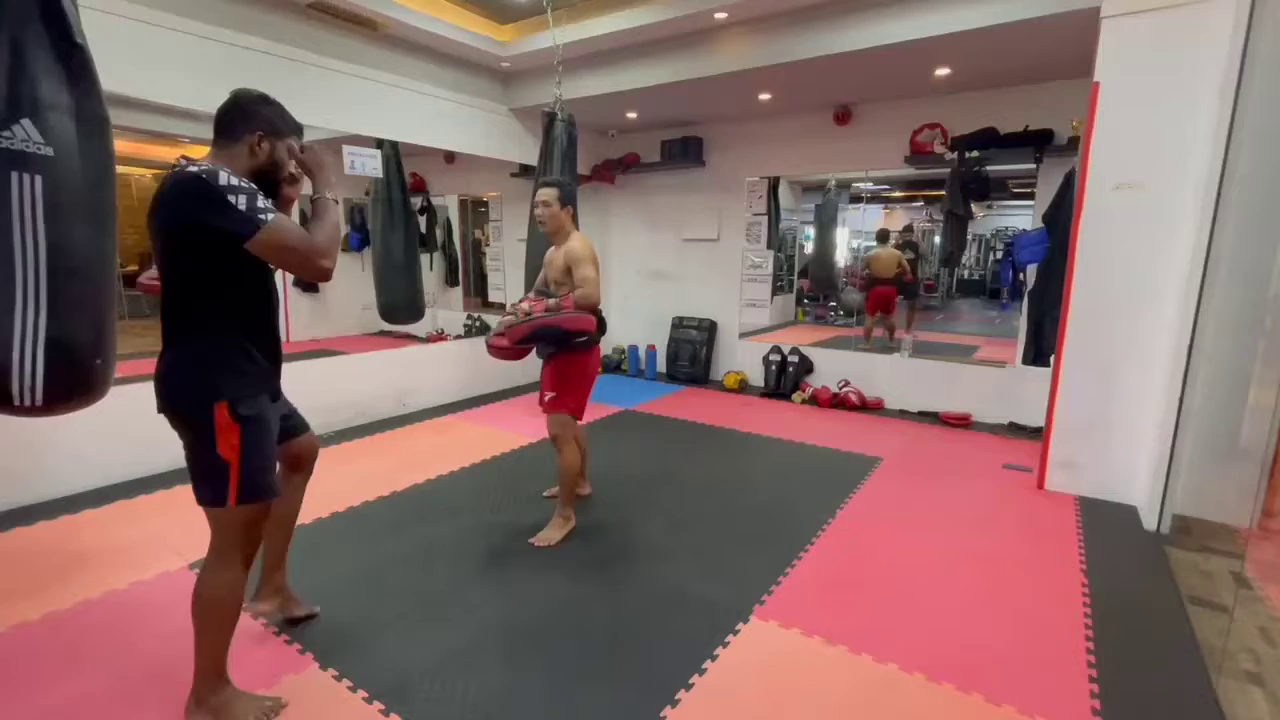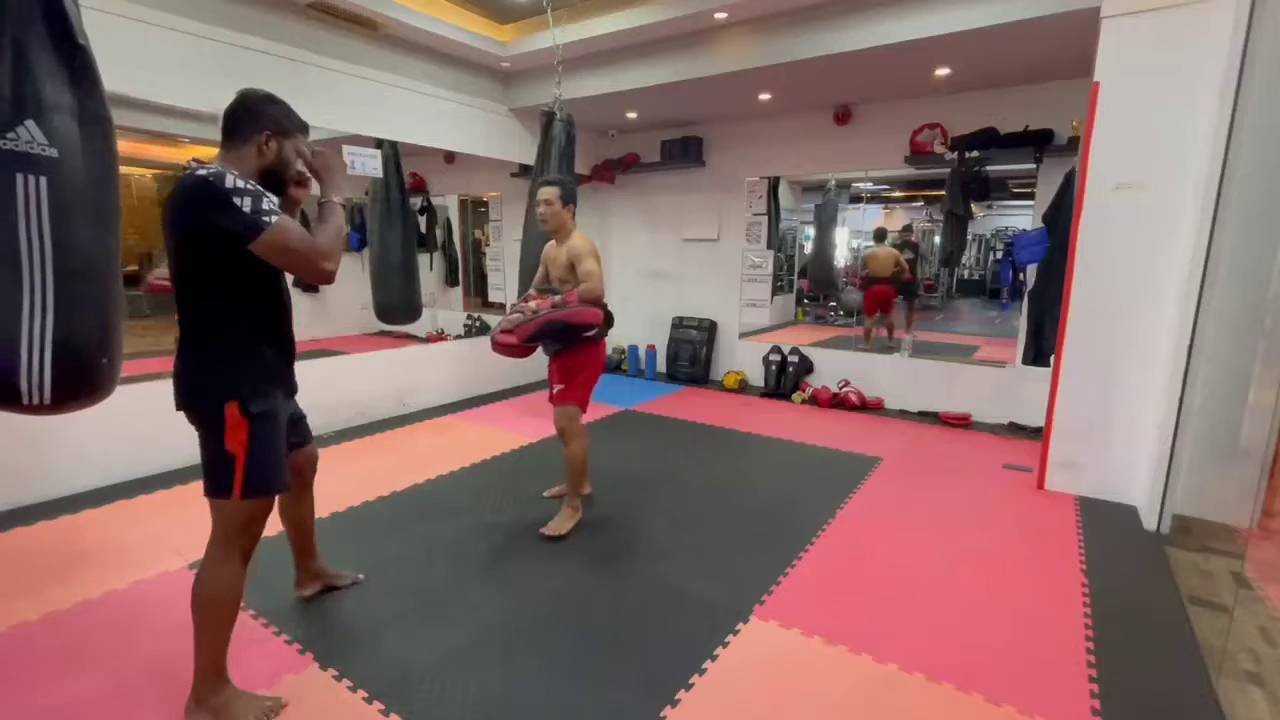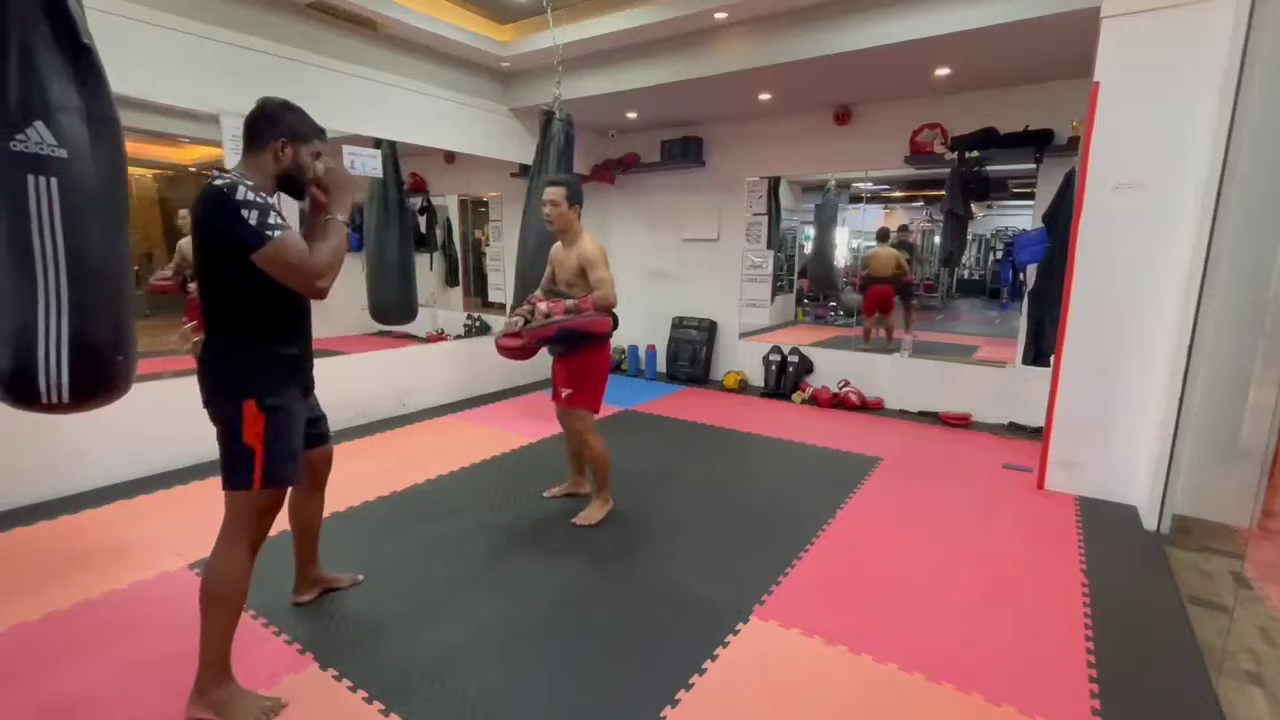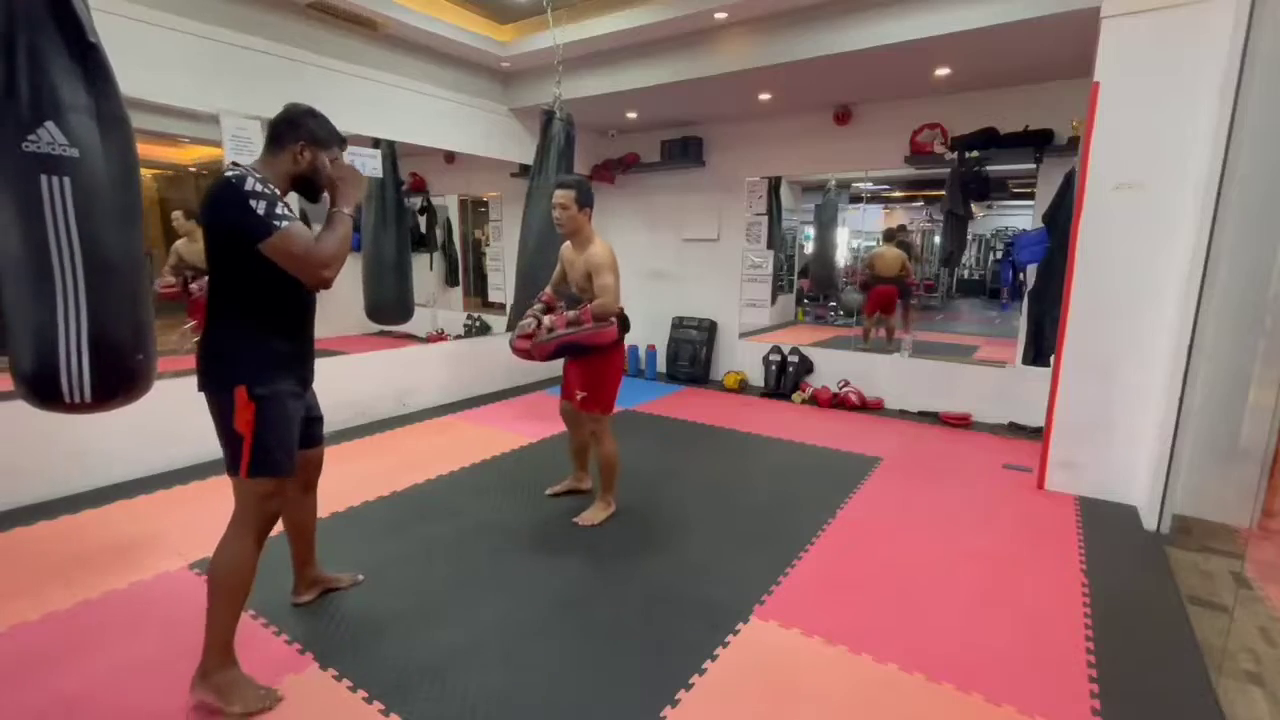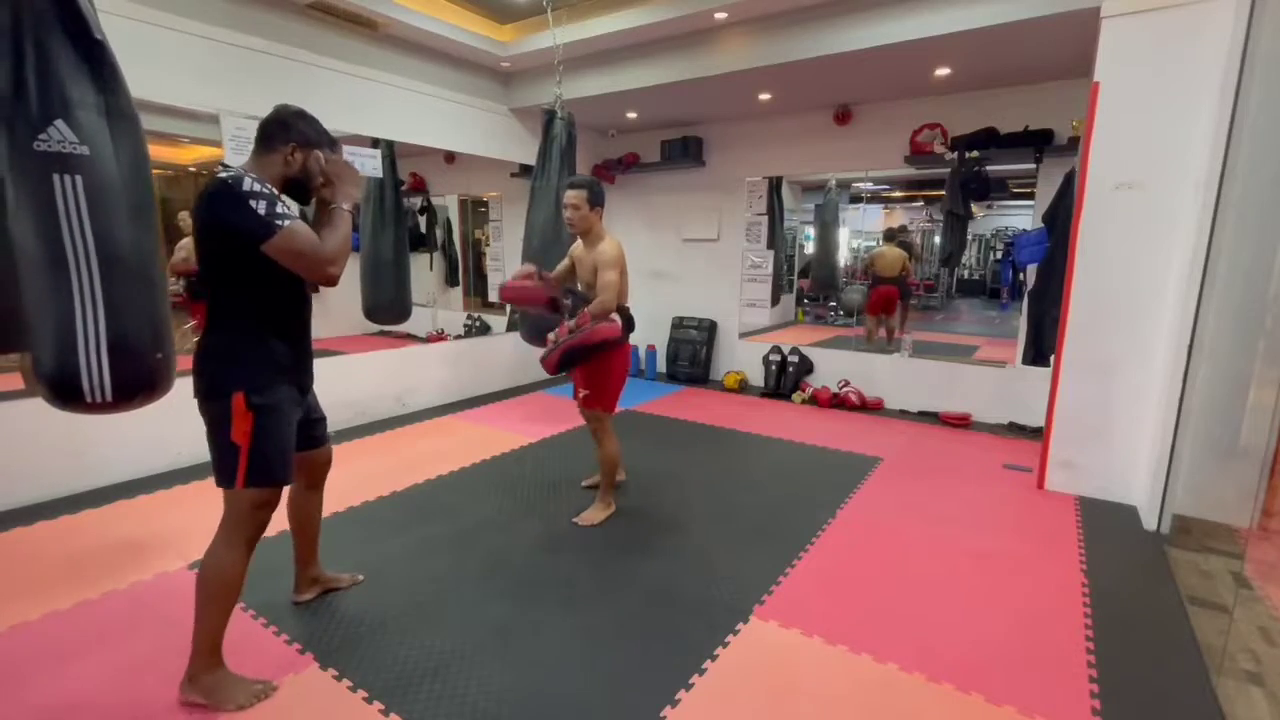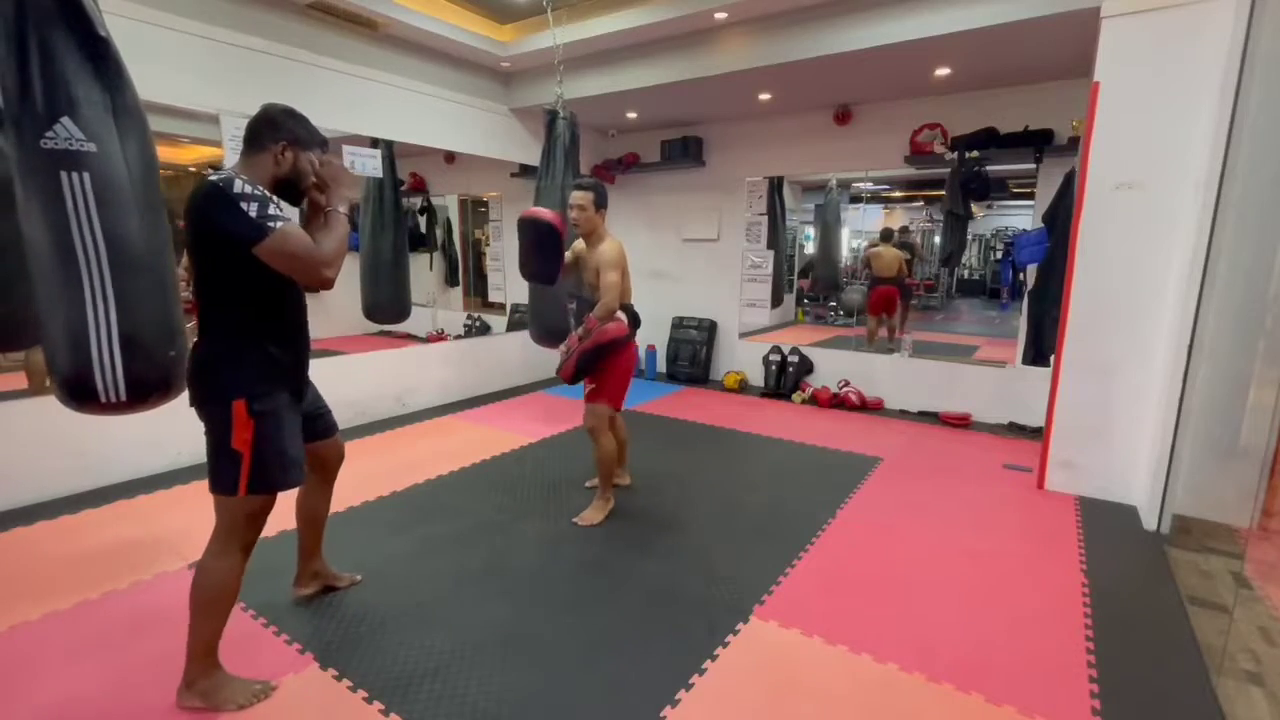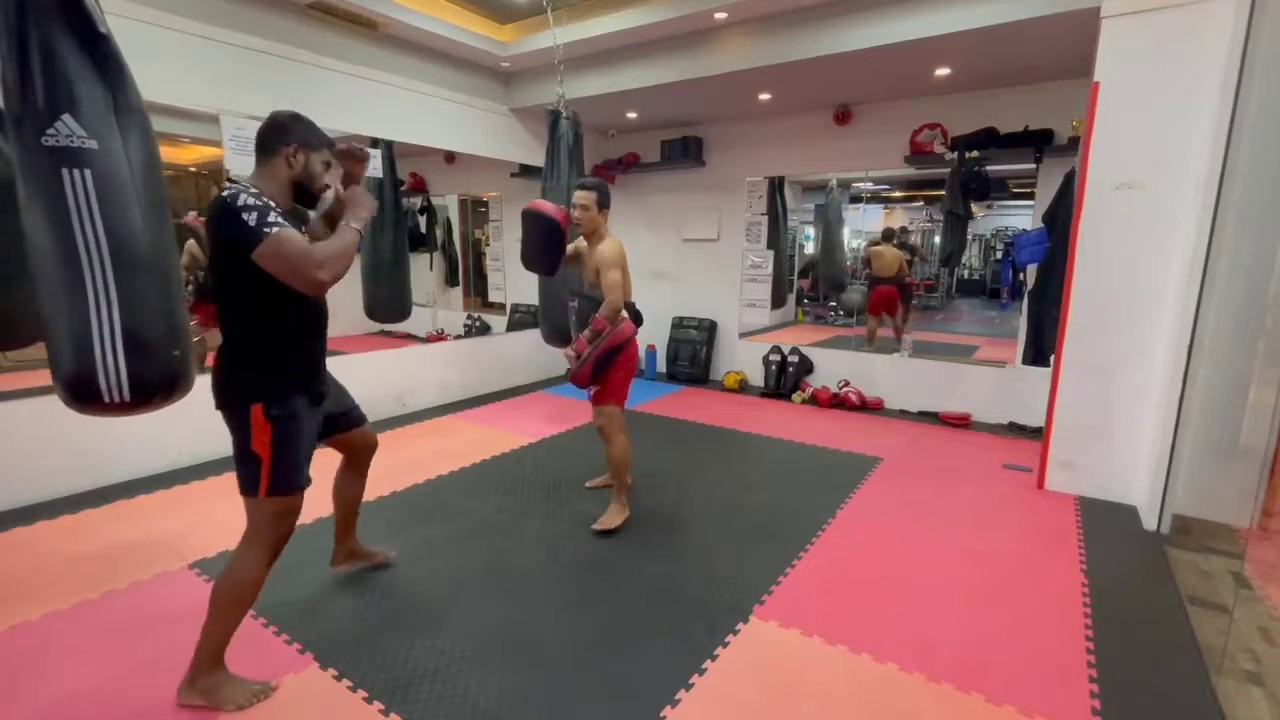
dt=0.2s
person 1, frame 1
left shoulder: (194, 188)
right shoulder: (215, 189)
right elbow: (318, 262)
left wrist: (279, 208)
right wrist: (325, 189)
left hip: (238, 377)
right hip: (220, 387)
left knee: (300, 453)
right knee: (238, 534)
left ankle: (272, 589)
person 1, frame 2
left shoulder: (216, 191)
right shoulder: (221, 190)
left elbow: (271, 261)
right elbow: (320, 265)
left wrist: (288, 208)
right wrist: (330, 191)
left hip: (255, 376)
right hip: (234, 386)
left knee: (301, 466)
right knee: (237, 531)
left ankle: (310, 572)
person 1, frame 3
left shoulder: (252, 201)
right shoulder: (233, 200)
left elbow: (296, 268)
right elbow: (314, 280)
left wrist: (318, 209)
right wrist: (339, 207)
left hip: (282, 372)
right hip: (253, 383)
left knee: (316, 464)
right knee: (248, 521)
left ankle: (309, 576)
person 1, frame 4
left shoulder: (264, 198)
right shoulder: (243, 191)
left elbow: (307, 264)
right elbow: (320, 269)
left wrist: (334, 208)
right wrist: (347, 204)
left hip: (282, 367)
right hip: (249, 374)
left knee: (305, 469)
right knee: (257, 508)
left ankle: (307, 577)
right ankle: (216, 669)
person 1, frame 5
left shoulder: (257, 198)
right shoulder: (239, 192)
left elbow: (301, 260)
right elbow: (326, 266)
left wrist: (324, 206)
right wrist: (344, 201)
left hip: (280, 372)
right hip: (247, 380)
left knee: (314, 465)
right knee: (246, 519)
left ankle: (309, 575)
right ankle: (202, 674)
person 1, frame 6
left shoulder: (252, 201)
right shoulder: (230, 195)
left elbow: (297, 257)
right elbow: (321, 269)
left wrist: (319, 206)
right wrist: (339, 203)
left hip: (281, 374)
right hip: (245, 385)
left knee: (327, 455)
right knee: (240, 527)
left ankle: (311, 570)
right ankle: (200, 678)
person 1, frame 7
left shoulder: (282, 211)
right shoulder: (242, 207)
left elbow: (319, 246)
right elbow: (316, 271)
left wrist: (350, 189)
right wrist: (355, 217)
left hip: (306, 373)
right hip: (267, 390)
left knee: (362, 443)
right knee: (271, 529)
left ankle: (347, 547)
right ankle: (204, 675)
person 2, frame 1
left shoulder: (578, 249)
right shoulder: (552, 252)
left elbow: (591, 297)
right elbow: (538, 293)
left wrist: (545, 306)
left hip: (577, 351)
right hip: (558, 348)
left knee: (559, 431)
right knee: (566, 424)
left ankle: (564, 515)
right ankle: (579, 483)
person 2, frame 2
left shoulder: (580, 246)
right shoulder: (549, 250)
left elbow: (595, 290)
right elbow: (537, 290)
left hip: (583, 346)
right hip: (562, 344)
left knee: (567, 424)
right knee: (567, 420)
left ankle: (572, 508)
right ankle: (578, 482)
person 2, frame 3
left shoulder: (589, 250)
right shoulder: (556, 250)
left elbow: (607, 298)
right elbow: (545, 292)
left wrist: (559, 308)
right wrist: (523, 316)
left hip: (589, 348)
right hip: (566, 346)
left knee: (583, 424)
right knee: (567, 417)
left ankle: (603, 498)
right ankle: (578, 481)
person 2, frame 4
left shoulder: (598, 253)
right shoulder: (567, 250)
left elbow: (608, 306)
right elbow: (555, 289)
left wrist: (559, 320)
right wrist: (539, 315)
left hip: (603, 349)
left knee: (597, 425)
right knee: (570, 413)
left ankle: (606, 499)
right ankle: (579, 478)
person 2, frame 5
left shoulder: (608, 251)
right shoulder: (577, 248)
left elbow: (606, 305)
right elbow: (557, 281)
left hip: (607, 349)
left knee: (599, 421)
right knee: (594, 415)
left ankle: (605, 500)
right ankle: (614, 470)
person 2, frame 6
left shoulder: (608, 251)
right shoulder: (581, 247)
left elbow: (609, 305)
left hip: (615, 348)
left knee: (595, 421)
right knee: (608, 415)
left ankle: (604, 498)
right ankle: (619, 472)
person 2, frame 7
left shoulder: (608, 250)
right shoulder: (584, 245)
left elbow: (614, 304)
left hip: (615, 347)
left knee: (608, 421)
right knee: (606, 416)
left ankle: (620, 503)
right ankle: (618, 473)
